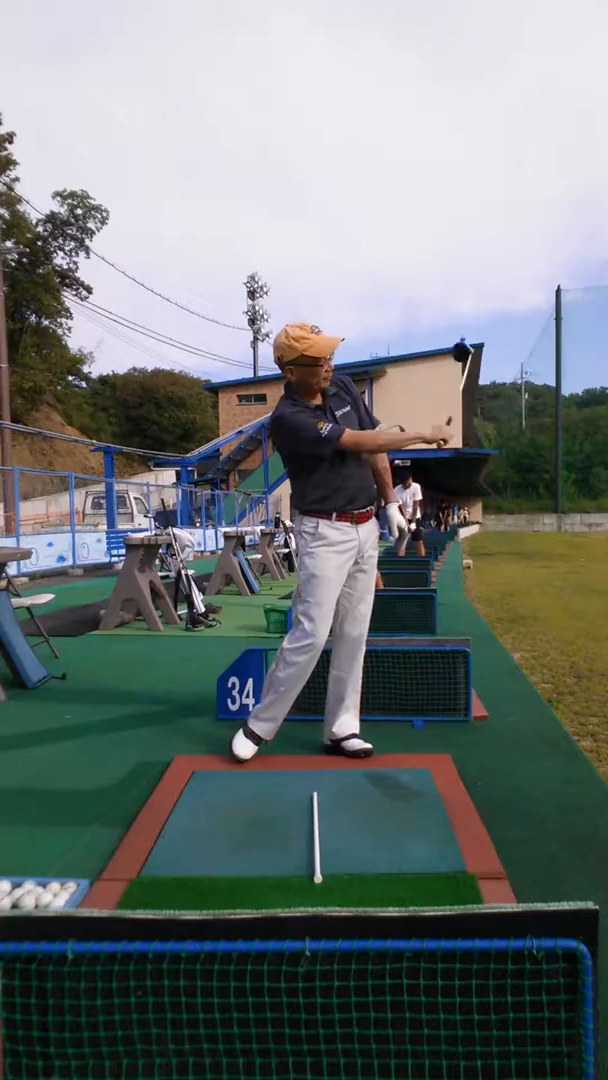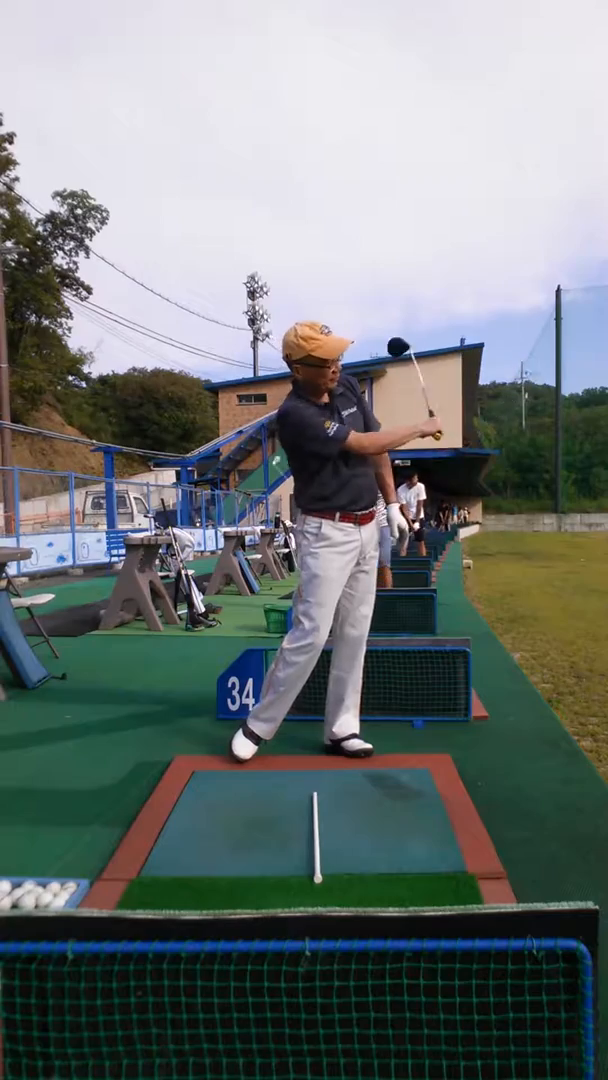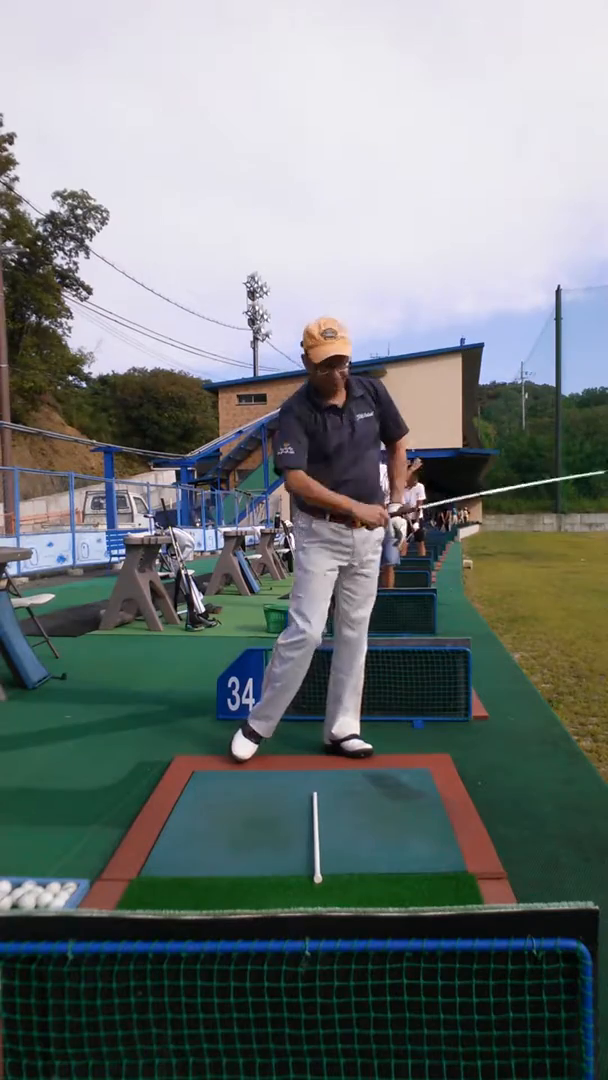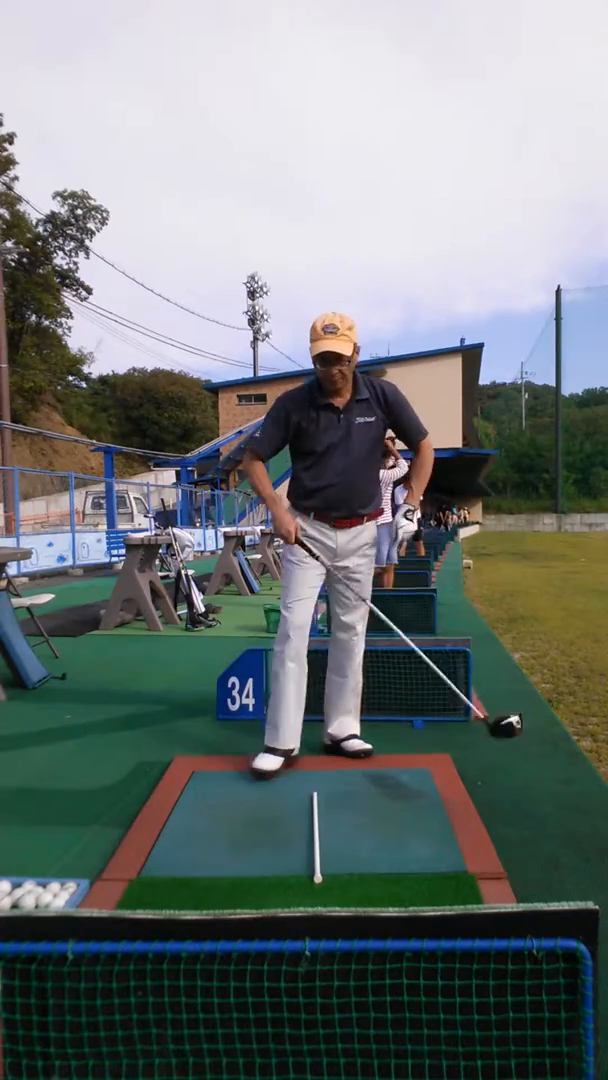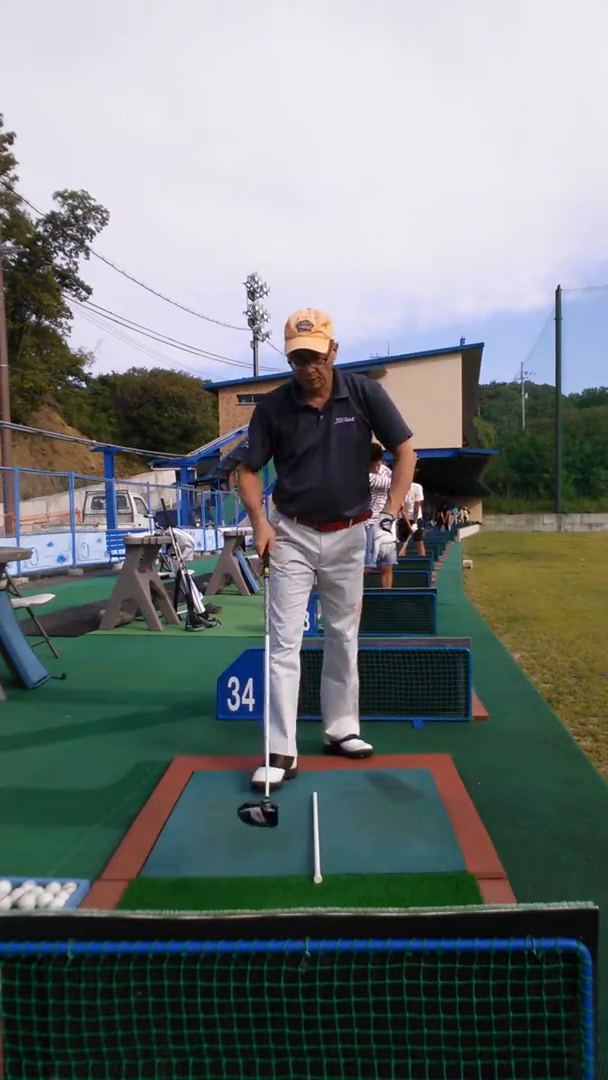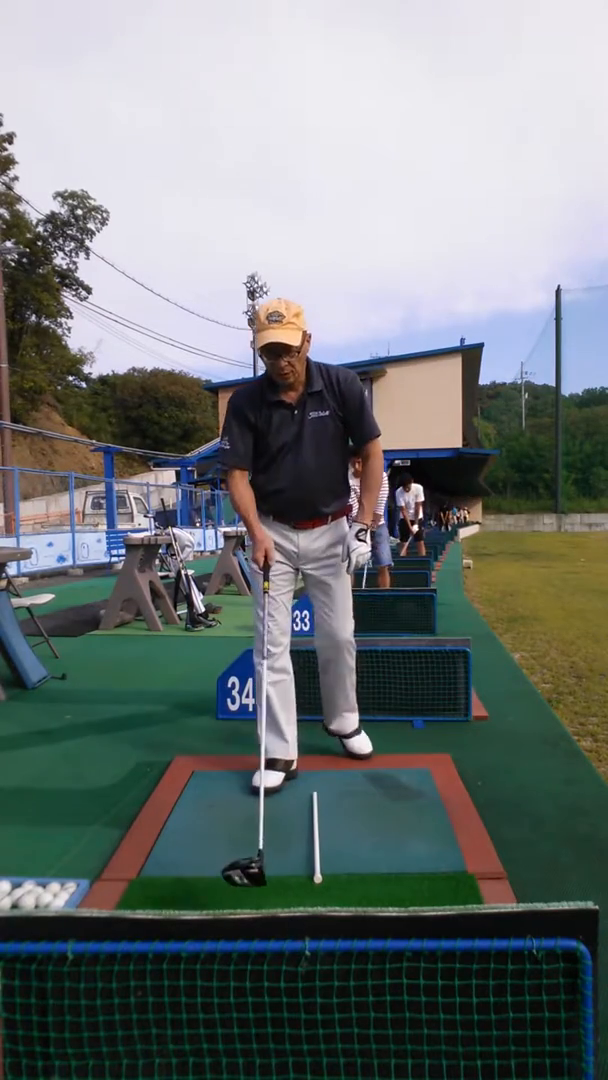
dt=0.3s
person 1, frame 1
left shoulder: (343, 387)
right shoulder: (288, 418)
left elbow: (373, 443)
right elbow: (360, 443)
left wrist: (390, 502)
right wrist: (424, 435)
left hip: (366, 527)
right hip: (325, 532)
left knee: (353, 633)
right knee: (311, 634)
left ankle: (341, 727)
right ankle: (259, 725)
person 1, frame 2
left shoulder: (348, 388)
right shoulder: (295, 414)
left elbow: (374, 440)
right elbow: (360, 445)
left wrist: (392, 503)
right wrist: (421, 428)
left hip: (367, 528)
right hip: (327, 533)
left knee: (355, 633)
right knee: (311, 634)
left ankle: (342, 728)
right ankle: (258, 726)
person 1, frame 3
left shoulder: (372, 391)
right shoulder: (296, 411)
left elbow: (396, 443)
right elbow: (295, 480)
left wrist: (393, 506)
right wrist: (353, 506)
left hip: (368, 532)
right hip: (321, 532)
left knee: (354, 633)
right knee: (304, 632)
left ankle: (341, 729)
right ankle: (258, 724)
person 1, frame 4
left shoulder: (383, 395)
right shoulder: (292, 403)
left elbow: (423, 447)
right elbow: (253, 460)
left wrist: (411, 506)
right wrist: (278, 509)
left hip: (360, 533)
right hip: (307, 531)
left knee: (350, 633)
right knee: (293, 630)
left ankle: (342, 729)
right ankle: (281, 741)
person 1, frame 5
left shoulder: (365, 393)
right shoulder: (272, 406)
left elbow: (405, 452)
right elbow: (247, 470)
left wrist: (389, 518)
right wrist: (259, 522)
left hip: (348, 535)
right hip: (292, 535)
left knee: (343, 637)
right knee: (283, 640)
left ankle: (340, 729)
right ankle: (281, 752)
person 1, frame 6
left shoulder: (342, 385)
right shoulder: (245, 401)
left elbow: (372, 455)
right elbow: (238, 475)
left wrist: (364, 525)
right wrist: (257, 535)
left hip: (330, 532)
right hip: (272, 533)
left knee: (337, 638)
right knee: (272, 644)
left ankle: (343, 719)
right ankle: (279, 755)
